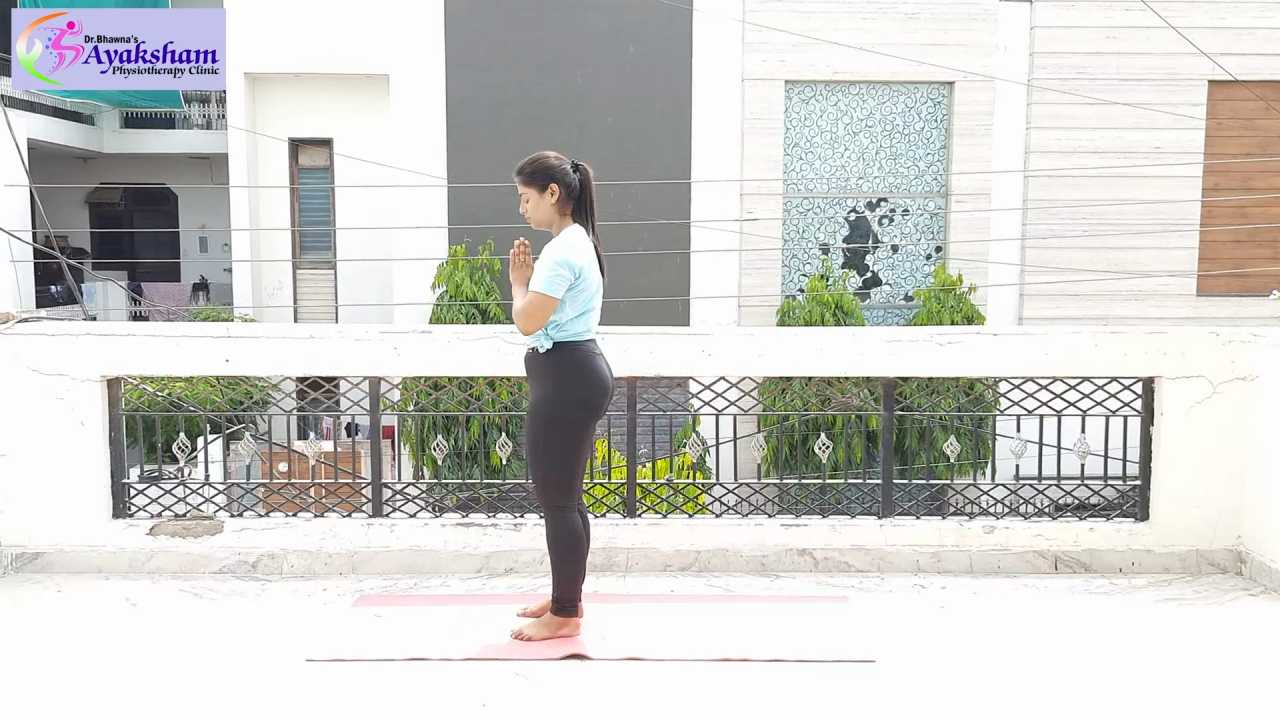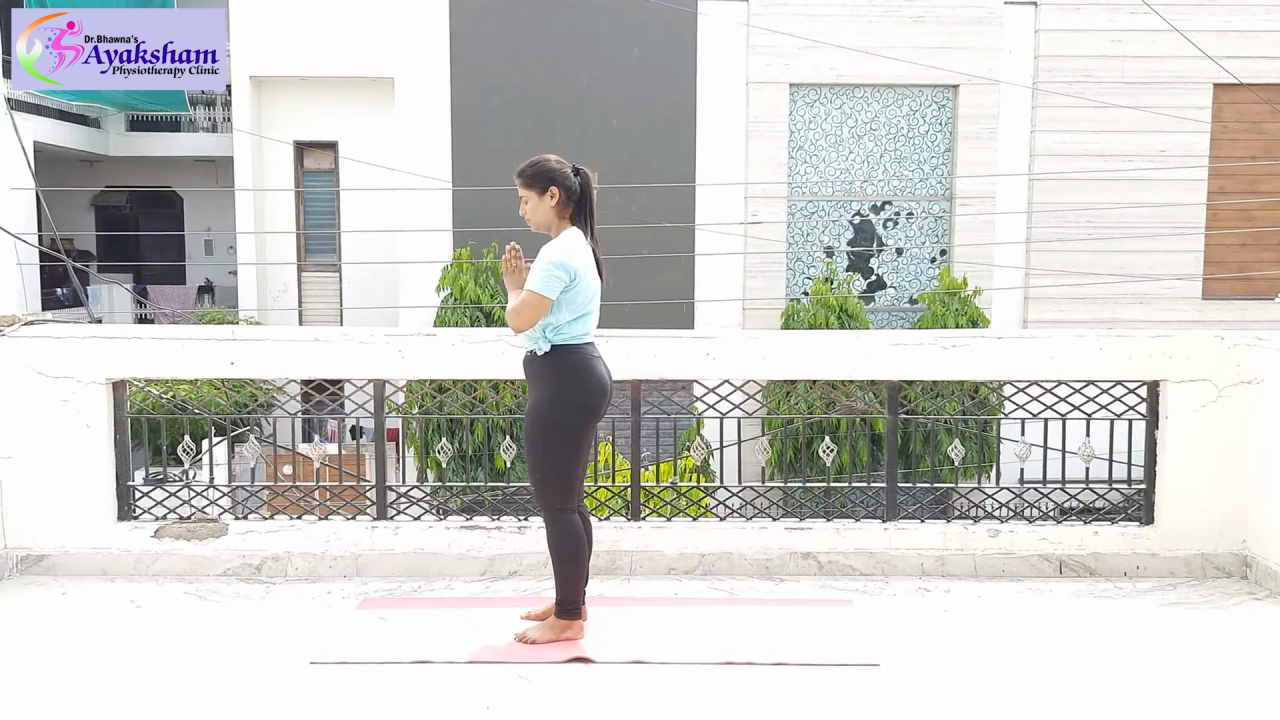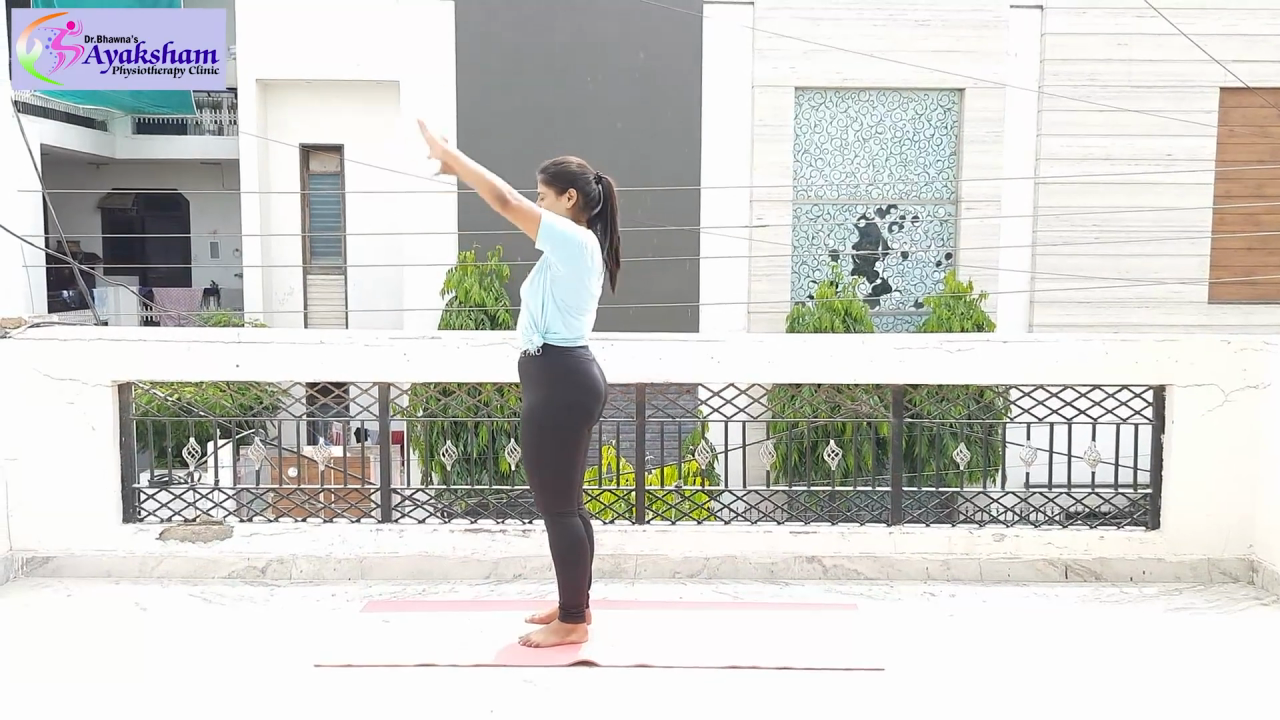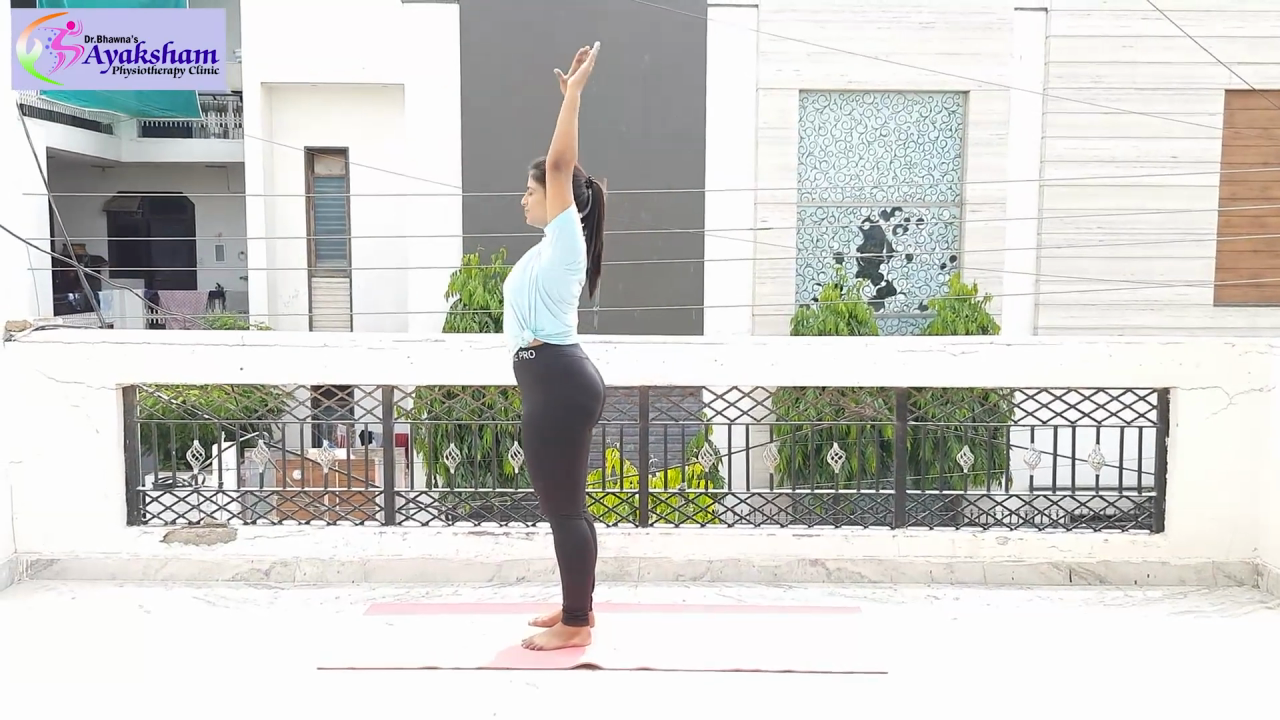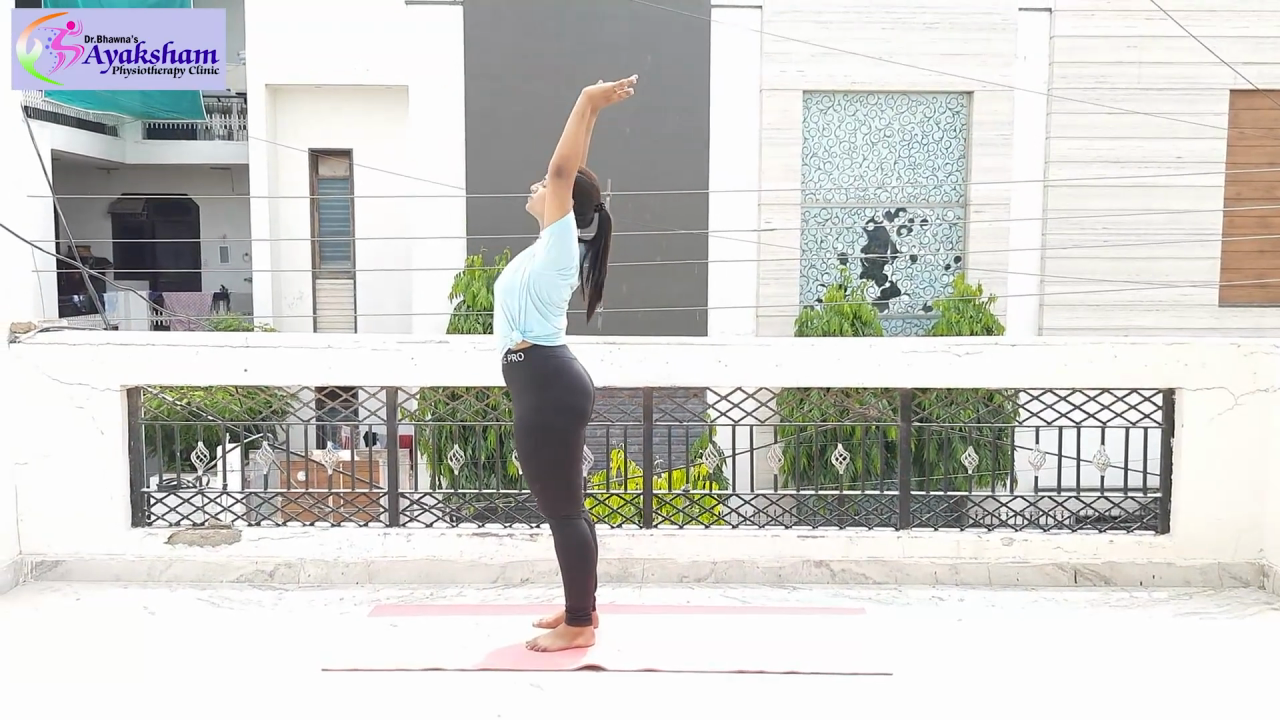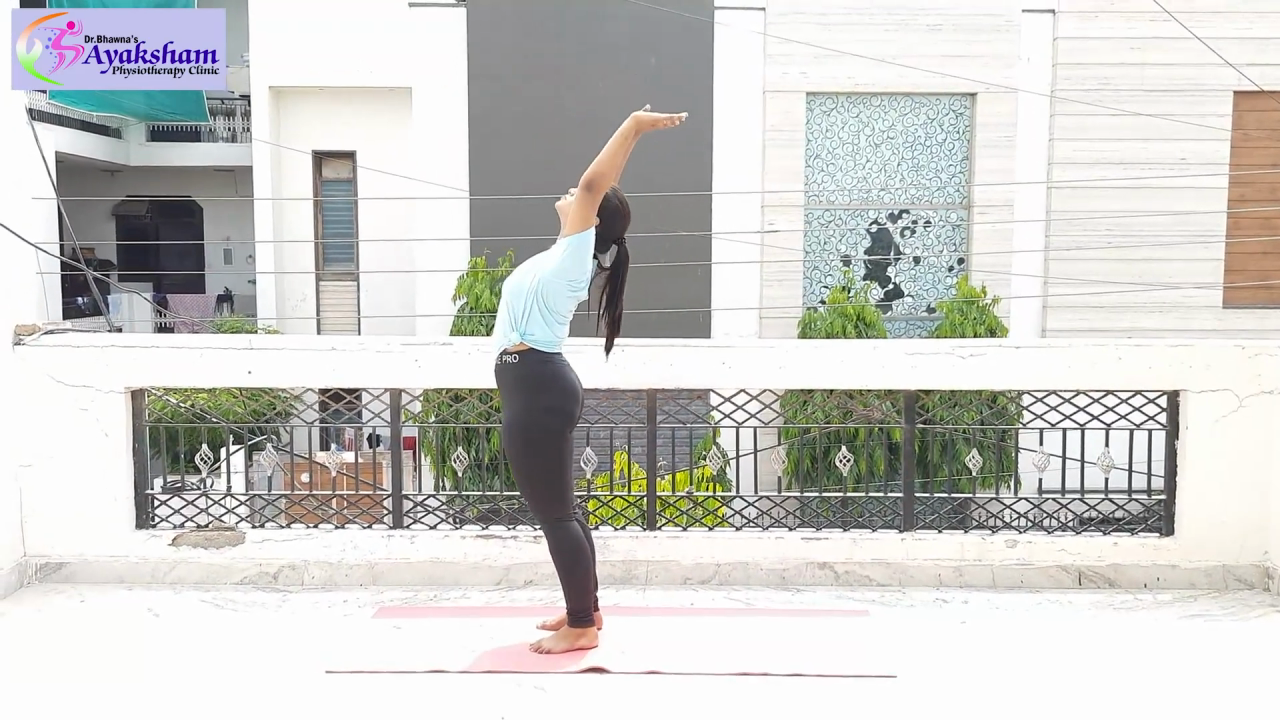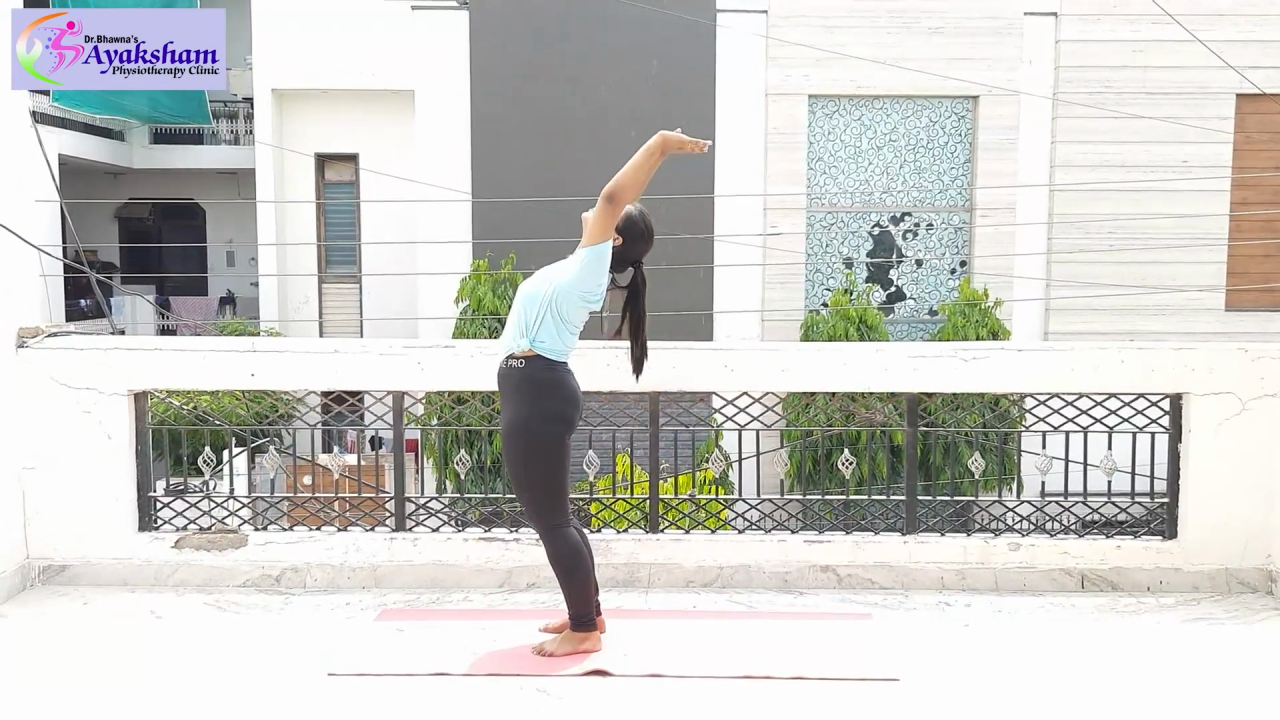
dt=0.5s
person 1, frame 1
left shoulder: (562, 250)
right shoulder: (576, 242)
left elbow: (528, 321)
left wrist: (518, 283)
right wrist: (529, 278)
left hip: (566, 378)
right hip: (575, 374)
left knee: (555, 499)
right knee: (565, 496)
left ankle: (564, 615)
right ankle: (567, 599)
person 1, frame 2
left shoulder: (559, 253)
right shoulder: (574, 246)
left elbow: (520, 319)
left wrist: (512, 286)
right wrist: (521, 282)
left hip: (564, 380)
right hip: (576, 376)
left knee: (555, 501)
right knee: (566, 498)
left ankle: (568, 617)
right ankle: (571, 601)
person 1, frame 3
left shoulder: (572, 240)
right shoulder: (574, 245)
left elbow: (507, 202)
right elbow: (518, 208)
left wrist: (451, 156)
right wrist: (457, 163)
left hip: (559, 382)
right hip: (566, 379)
left knee: (557, 505)
right knee: (565, 502)
left ankle: (571, 622)
right ankle: (575, 606)
person 1, frame 4
left shoulder: (565, 240)
right shoulder: (554, 244)
left elbow: (561, 166)
right elbow: (558, 169)
left wrist: (572, 93)
right wrist: (570, 94)
left hip: (558, 383)
right hip: (555, 382)
left knee: (563, 507)
right knee: (564, 504)
left ankle: (576, 624)
right ankle: (577, 607)
person 1, frame 5
left shoulder: (559, 245)
right shoulder: (552, 245)
left elbow: (562, 172)
right elbow: (566, 174)
left wrist: (587, 104)
right wrist: (589, 108)
left hip: (546, 384)
right hip: (545, 383)
left knee: (561, 509)
right knee: (564, 506)
left ankle: (578, 626)
right ankle: (582, 608)
person 1, frame 6
left shoulder: (574, 255)
right shoulder: (566, 254)
left elbow: (592, 186)
right elbow: (595, 186)
left wrist: (633, 128)
right wrist: (631, 130)
left hip: (537, 388)
right hip: (535, 386)
left knee: (553, 512)
right knee: (557, 508)
left ankle: (582, 626)
right ankle: (585, 609)
person 1, frame 7
left shoulder: (591, 267)
right shoulder: (585, 265)
left elbow: (613, 197)
right elbow: (619, 199)
left wrist: (658, 146)
right wrist: (658, 150)
left hip: (538, 394)
right hip: (535, 392)
left knee: (550, 519)
right knee: (553, 515)
left ankle: (584, 630)
right ankle: (588, 613)
